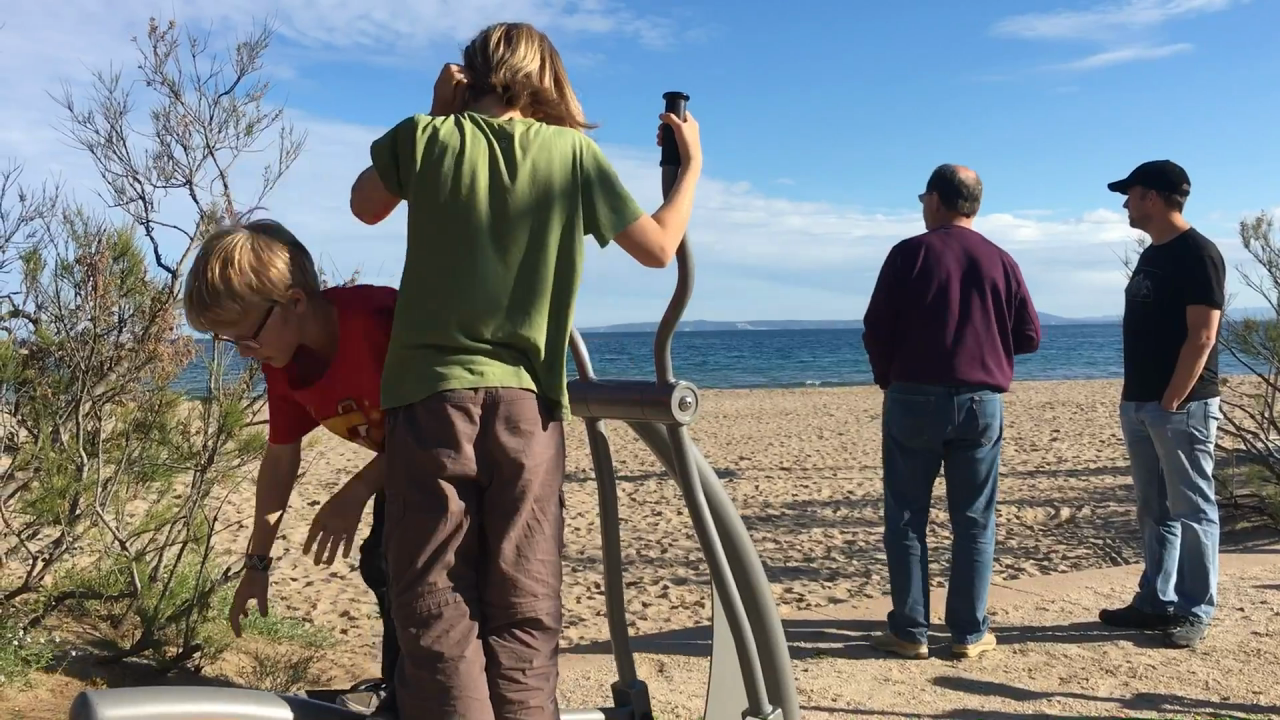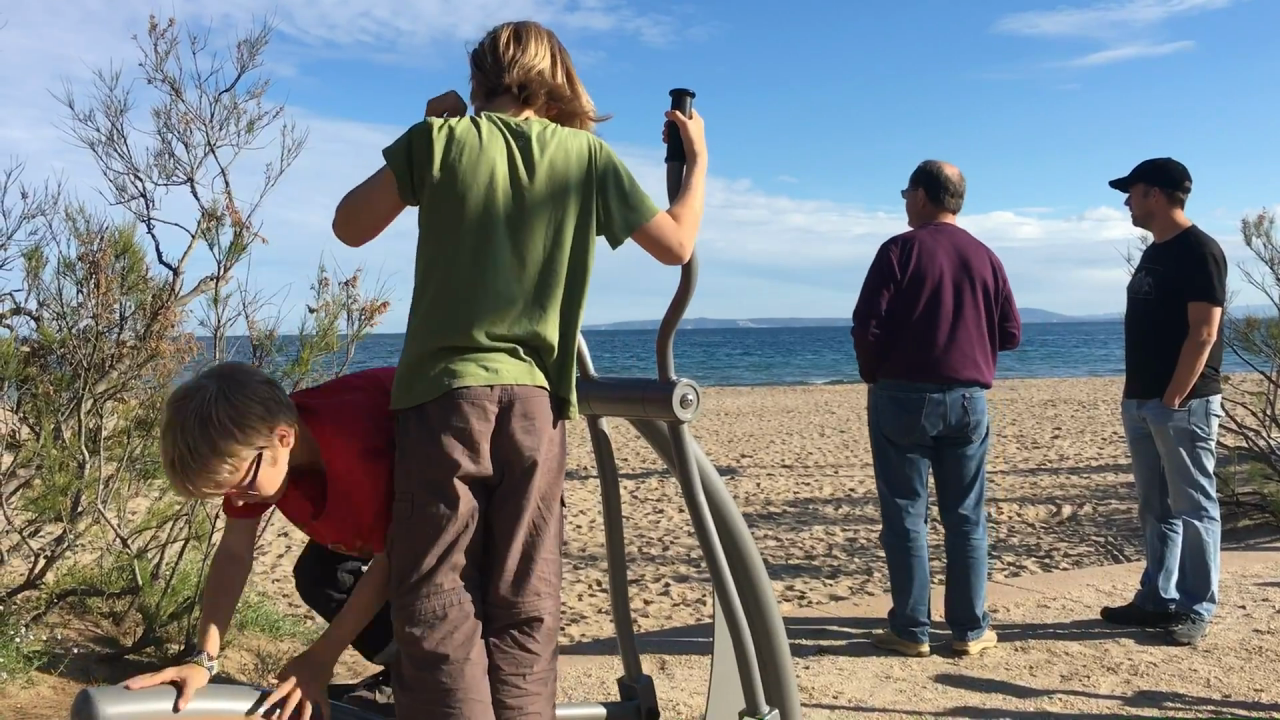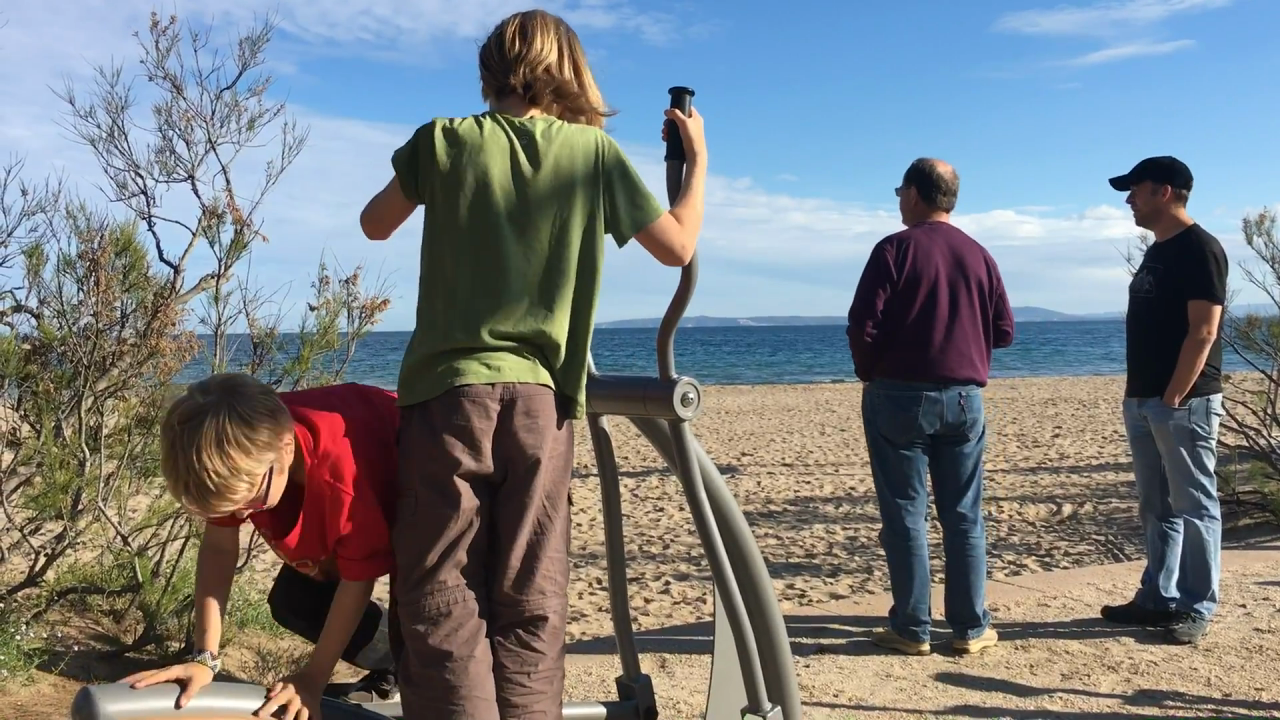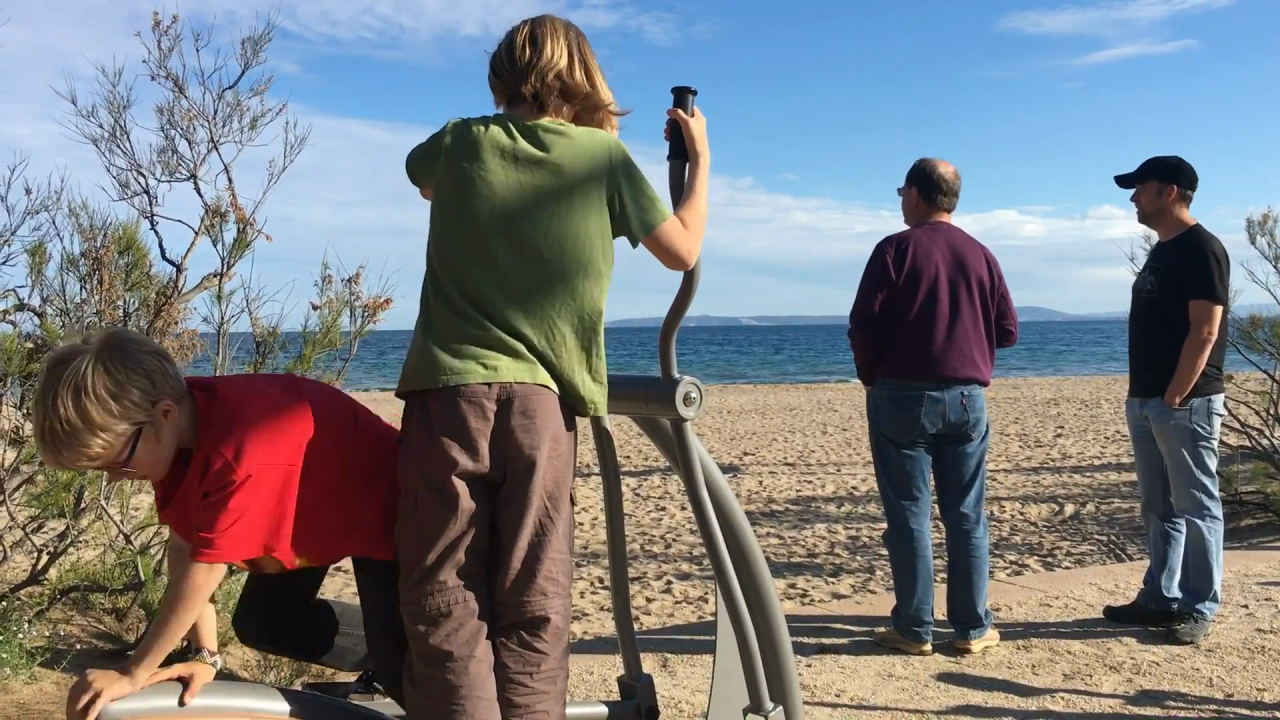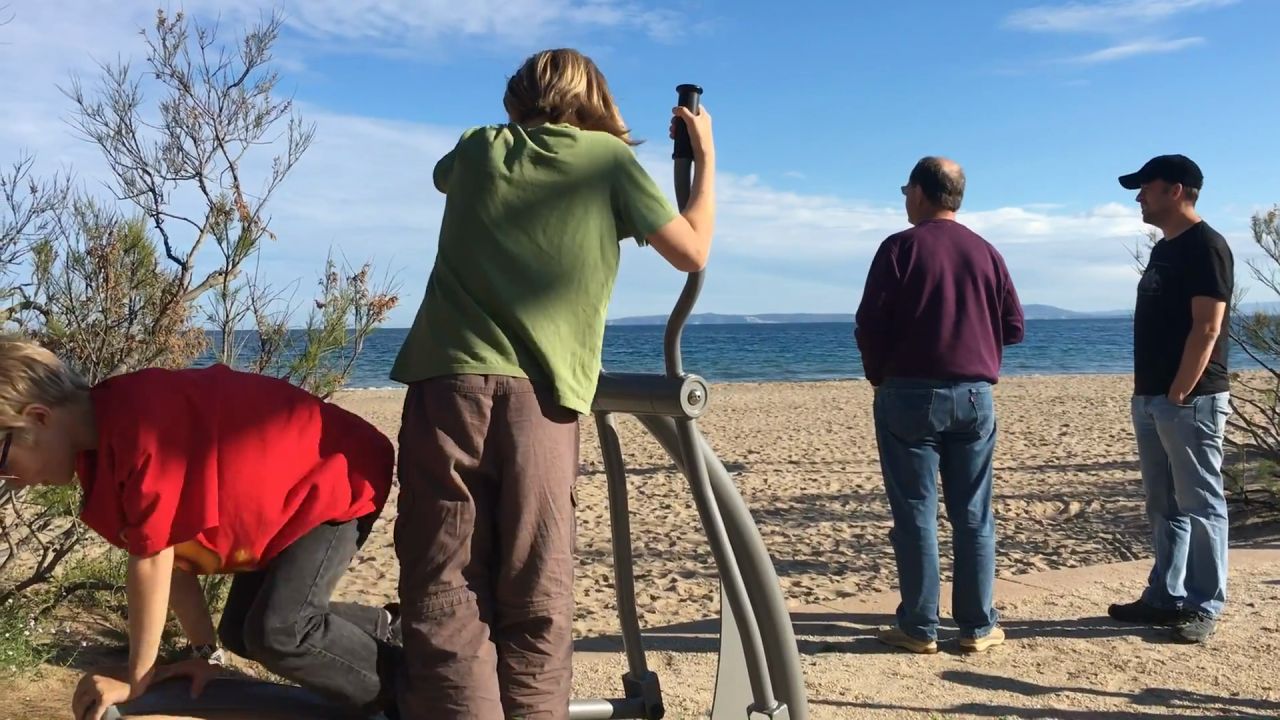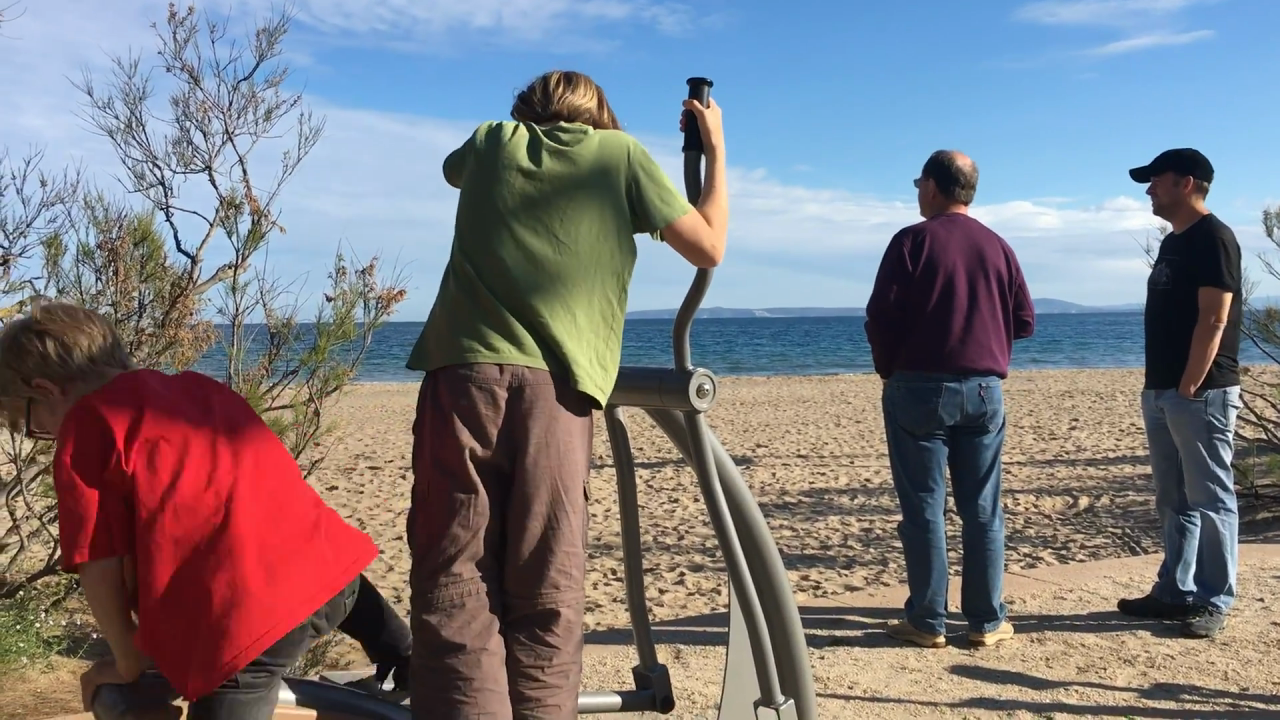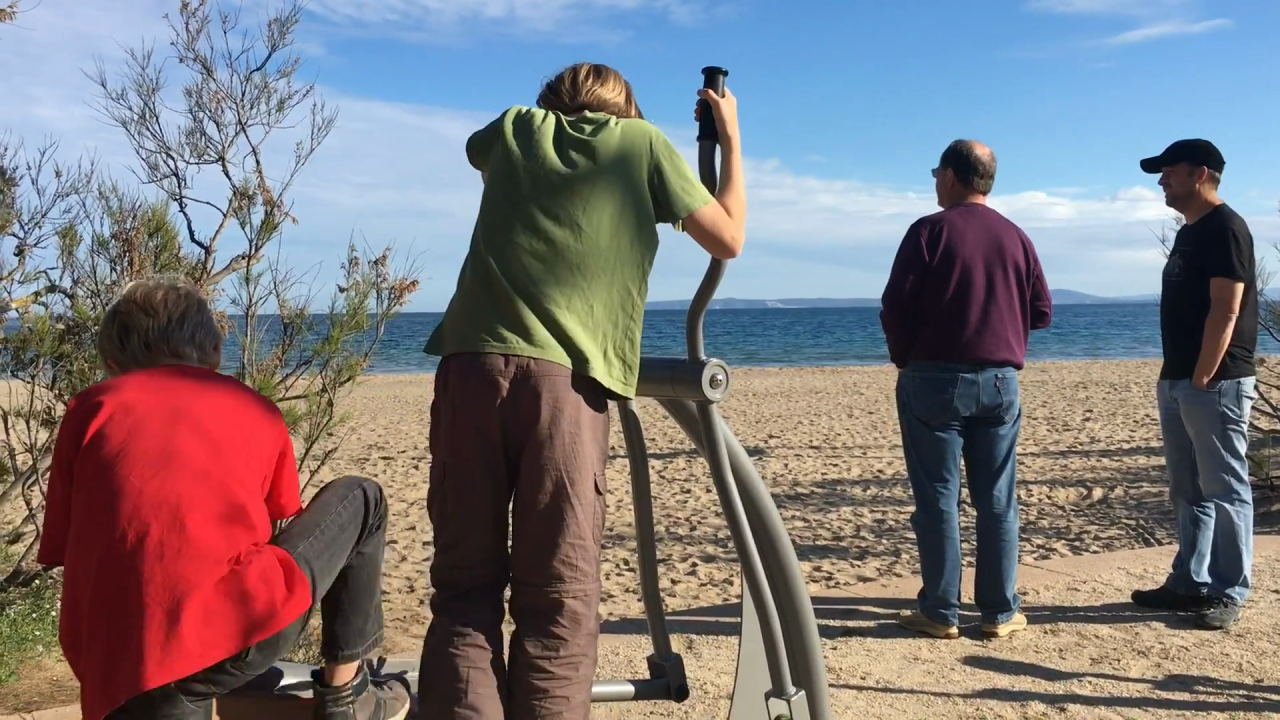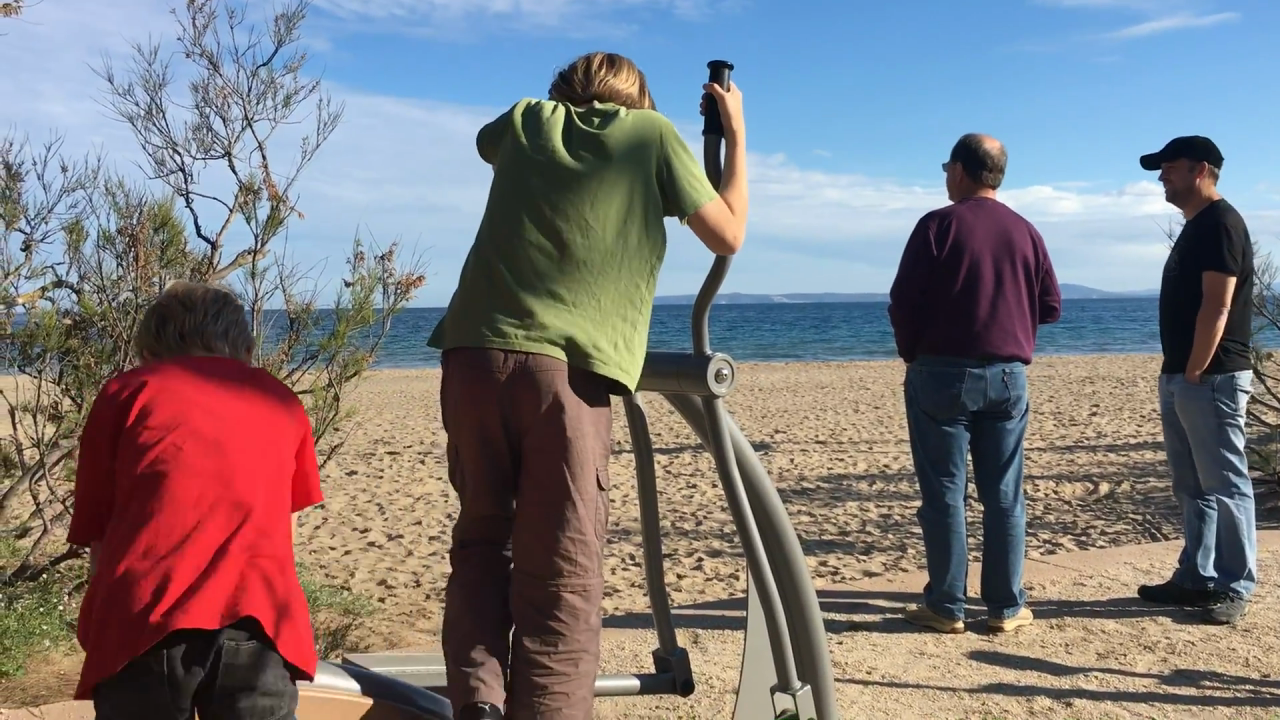
dt=0.4s
person 1, frame 1
left shoulder: (426, 140)
right shoulder: (572, 151)
left elbow: (364, 207)
right elbow: (658, 246)
right wrist: (691, 164)
left hip: (433, 396)
right hip: (525, 401)
left knee: (437, 606)
right knee: (523, 608)
person 1, frame 2
left shoulder: (441, 139)
right shoulder: (585, 154)
left elbow: (349, 228)
right elbow: (677, 244)
right wrist: (698, 159)
left hip: (445, 393)
right hip: (533, 399)
left knee: (437, 602)
right knee: (524, 606)
person 1, frame 3
left shoulder: (444, 141)
right shoulder: (593, 152)
left elbow: (375, 225)
right elbow: (678, 247)
right wrist: (698, 158)
left hip: (448, 392)
right hip: (540, 398)
left knee: (442, 600)
right knee: (530, 602)
person 1, frame 4
left shoulder: (458, 144)
right shoulder: (602, 155)
right elbow: (682, 251)
right wrist: (700, 158)
left hip: (451, 390)
right hip: (542, 399)
left knee: (446, 598)
right knee: (533, 602)
person 1, frame 5
left shoulder: (476, 149)
right shoulder: (607, 157)
right elbow: (693, 253)
right wrist: (705, 158)
left hip: (447, 385)
right hip: (538, 396)
left knee: (445, 602)
right knee: (536, 603)
person 1, frame 6
left shoulder: (489, 143)
right shoulder: (619, 151)
right elbow: (708, 247)
right wrist: (715, 152)
left hip: (463, 377)
right hip: (553, 388)
left knee: (454, 603)
right knee: (545, 604)
person 1, frame 7
left shoulder: (514, 129)
right shoulder: (640, 140)
right elbow: (728, 238)
right wrist: (731, 140)
left hip: (474, 365)
right hip: (565, 376)
left knee: (464, 584)
right knee: (557, 593)
person 1, frame 8
left shoulder: (525, 121)
right shoulder: (651, 132)
right elbow: (727, 236)
right wrist: (735, 134)
left hip: (474, 356)
right hip: (569, 370)
left knee: (482, 540)
right knee: (560, 584)
person 2, frame 1
left shoulder: (908, 254)
right shoulder: (1000, 261)
left elbow: (877, 331)
right elbow: (1029, 337)
left wrist: (885, 378)
left hip: (914, 399)
right hip: (981, 403)
left knee: (906, 518)
right knee: (974, 522)
left ankle: (909, 630)
right ankle: (969, 632)
person 2, frame 2
left shoulder: (900, 250)
right shoulder: (985, 257)
left elbow: (868, 327)
right elbow: (1010, 334)
left wrist: (871, 373)
left hip: (903, 397)
right hip: (968, 399)
left knee: (906, 516)
right knee: (966, 517)
left ankle: (911, 630)
right ankle: (970, 628)
person 2, frame 3
left shoulder: (895, 249)
right shoulder: (979, 255)
left elbow: (864, 327)
right elbow: (1004, 331)
left wrist: (868, 373)
left hip: (899, 396)
right hip: (964, 398)
left knee: (905, 514)
right knee: (964, 515)
left ankle: (912, 628)
right ankle: (970, 627)
person 2, frame 4
left shoulder: (895, 249)
right shoulder: (981, 254)
left elbow: (864, 327)
right elbow: (1007, 330)
left wrist: (870, 377)
left hip: (903, 396)
right hip: (967, 398)
left knee: (909, 515)
right knee: (967, 516)
left ankle: (914, 628)
right ankle: (972, 627)
person 2, frame 5
left shoulder: (900, 248)
right shoulder: (986, 252)
left elbow: (870, 324)
right elbow: (1014, 327)
left wrist: (878, 376)
left hip: (910, 394)
right hip: (975, 395)
left knee: (915, 513)
right knee: (973, 514)
left ankle: (919, 627)
right ankle: (978, 625)
person 2, frame 6
left shoulder: (912, 241)
right shoulder: (998, 246)
left elbow: (881, 316)
right elbow: (1024, 321)
left wrist: (887, 369)
left hip: (919, 388)
right hip: (985, 390)
left knee: (924, 507)
right knee: (983, 509)
left ankle: (927, 621)
right ankle: (987, 620)
person 2, frame 7
left shoulder: (930, 230)
right shoulder: (1016, 237)
left elbow: (896, 305)
right elbow: (1042, 311)
left wrist: (902, 358)
left hip: (935, 378)
right hip: (1001, 380)
left knee: (938, 497)
right knee: (997, 500)
left ankle: (940, 611)
right ankle: (1000, 611)
person 2, frame 8
left shoulder: (938, 224)
right shoulder: (1025, 231)
left elbow: (904, 301)
right elbow: (1051, 306)
left wrist: (910, 353)
left hip: (942, 373)
right hip: (1008, 375)
left knee: (945, 493)
right knee: (1004, 495)
left ankle: (946, 606)
right ankle: (1006, 605)
person 3, frame 1
left shoulder: (1197, 254)
right shoulder: (1151, 255)
left elbow: (1202, 337)
left wrist: (1172, 401)
right wrist: (1133, 397)
left hip: (1182, 406)
right hip: (1139, 404)
left knee: (1191, 511)
right knee: (1154, 511)
left ankle: (1194, 611)
right ankle: (1156, 601)
person 3, frame 2
left shoulder: (1199, 251)
right shoulder: (1153, 252)
left elbow: (1203, 334)
left wrist: (1174, 398)
right wrist: (1133, 394)
left hip: (1183, 404)
right hip: (1141, 401)
left knee: (1192, 508)
right knee: (1156, 508)
left ankle: (1196, 609)
right ankle: (1158, 598)
person 3, frame 3
left shoulder: (1200, 249)
right shoulder: (1157, 251)
left elbow: (1204, 332)
left wrist: (1174, 397)
right wrist: (1137, 394)
left hip: (1184, 402)
right hip: (1142, 400)
left knee: (1194, 507)
right knee: (1157, 507)
left ankle: (1196, 608)
right ankle: (1158, 598)
person 3, frame 4
left shoulder: (1201, 249)
right shoulder: (1161, 250)
left elbow: (1205, 333)
left wrist: (1176, 396)
left hip: (1185, 402)
right hip: (1145, 400)
left knee: (1195, 507)
right knee: (1160, 508)
left ankle: (1198, 608)
right ankle: (1161, 597)
person 3, frame 5
left shoulder: (1206, 246)
right shoulder: (1163, 249)
left elbow: (1206, 330)
left wrist: (1179, 394)
right wrist: (1146, 392)
left hip: (1190, 400)
right hip: (1149, 398)
left knee: (1200, 505)
right knee: (1164, 506)
left ankle: (1204, 607)
right ankle: (1165, 596)
person 3, frame 6
left shoulder: (1214, 239)
right shoulder: (1172, 241)
left elbow: (1213, 321)
left wrist: (1190, 387)
left hip: (1201, 393)
right hip: (1160, 391)
left knee: (1209, 499)
right knee: (1174, 500)
left ankle: (1213, 601)
right ankle: (1175, 591)
person 3, frame 7
left shoulder: (1225, 229)
right shoulder: (1188, 232)
left elbow: (1225, 312)
left wrist: (1203, 379)
left hip: (1216, 383)
right hip: (1176, 381)
left knee: (1225, 490)
right knee: (1189, 490)
left ankle: (1228, 593)
right ankle: (1189, 583)
person 3, frame 8
left shoulder: (1220, 223)
right shoulder: (1195, 225)
left elbow: (1217, 307)
left wrist: (1195, 373)
left hip: (1211, 377)
right hip: (1181, 375)
left knee: (1225, 483)
right knee: (1192, 485)
left ankle: (1236, 587)
right ankle: (1197, 578)
person 4, frame 1
left shoulder: (373, 322)
right shoulder: (286, 364)
right elbow: (280, 462)
left wrist: (356, 492)
right wrist: (256, 563)
right knee: (381, 559)
person 4, frame 2
left shoulder: (357, 453)
right shoulder: (255, 455)
left elbow: (390, 560)
right elbow: (235, 552)
left wrist: (321, 660)
right wrist: (203, 659)
right knee: (317, 576)
person 4, frame 3
left shoulder: (341, 470)
right shoulder: (231, 452)
left elbow: (358, 579)
right elbow: (219, 547)
left wrist: (312, 679)
right wrist: (205, 658)
right knee: (291, 605)
right ankle: (393, 668)
person 4, frame 4
left shoulder: (239, 447)
right shoulder: (168, 432)
left elbow: (206, 566)
right elbow: (186, 547)
left wrist: (135, 672)
right wrist: (206, 656)
left hip: (377, 505)
left knee: (397, 663)
right knee: (260, 623)
right ankle: (379, 667)
person 4, frame 5
left shoulder: (138, 420)
right shoulder: (99, 453)
left elbow: (153, 561)
right elbow: (173, 552)
left wrist: (136, 679)
right wrist: (205, 655)
left hip: (336, 476)
right hip: (285, 487)
left knee: (280, 632)
right knee: (259, 628)
right ankle: (379, 634)
person 4, frame 6
left shoulder: (86, 427)
right shoulder: (199, 389)
left elbow: (100, 571)
left wrist: (128, 667)
right hip: (325, 560)
right ankle: (407, 662)
person 4, frame 7
left shoulder: (92, 409)
right shoulder: (255, 408)
left elbow: (65, 553)
left hip: (133, 659)
right hip: (250, 626)
right knee: (361, 499)
person 4, frame 8
left shoulder: (123, 393)
right shoulder: (279, 402)
left elbow: (97, 538)
left wrist: (115, 630)
left hip: (144, 628)
right hip: (253, 621)
